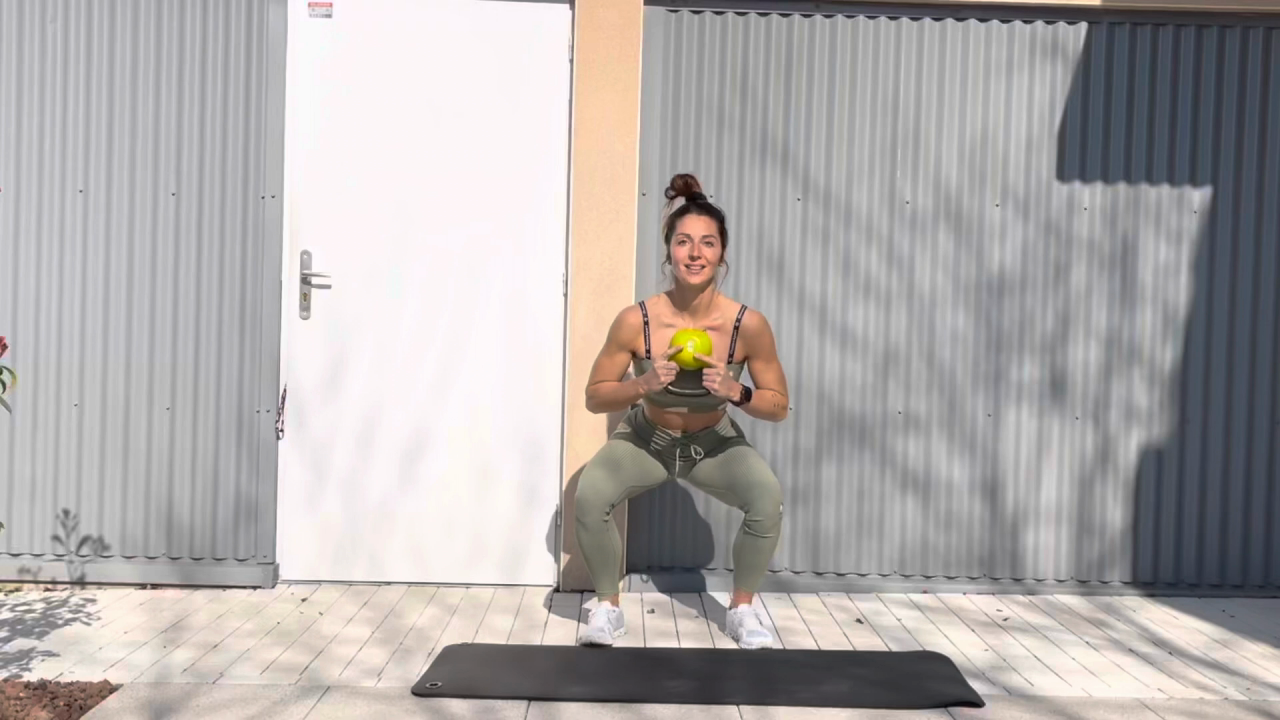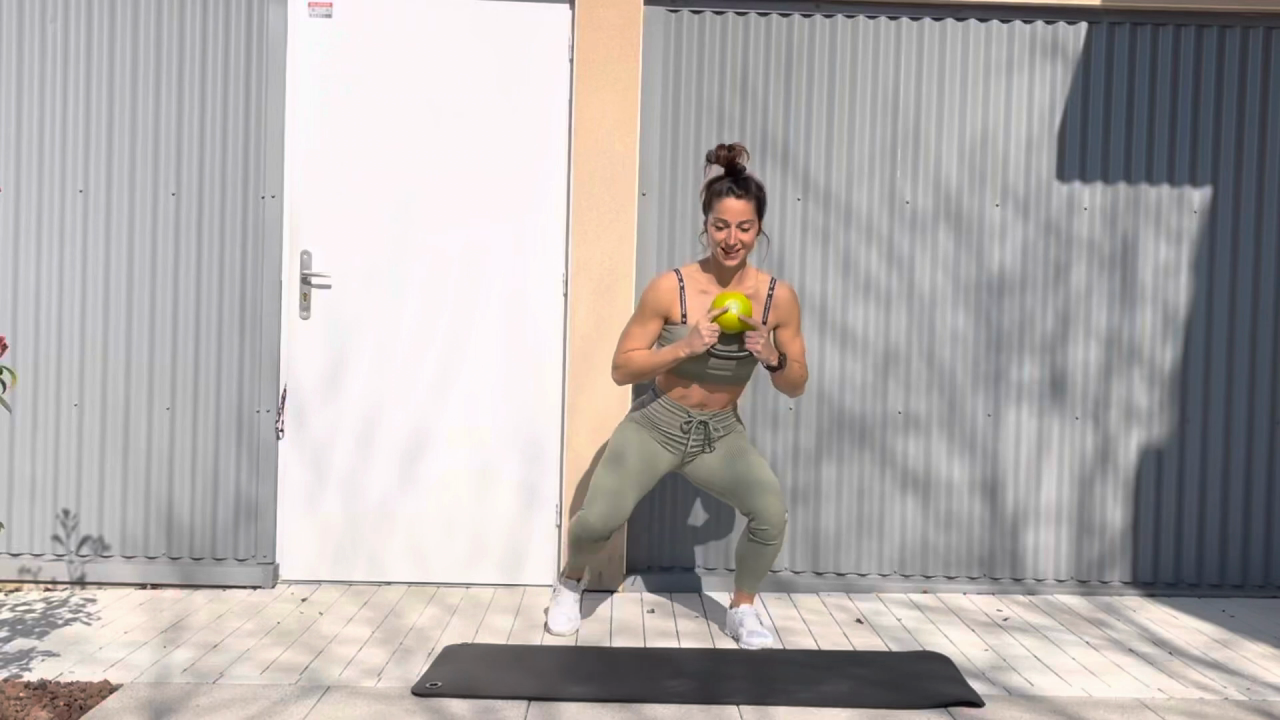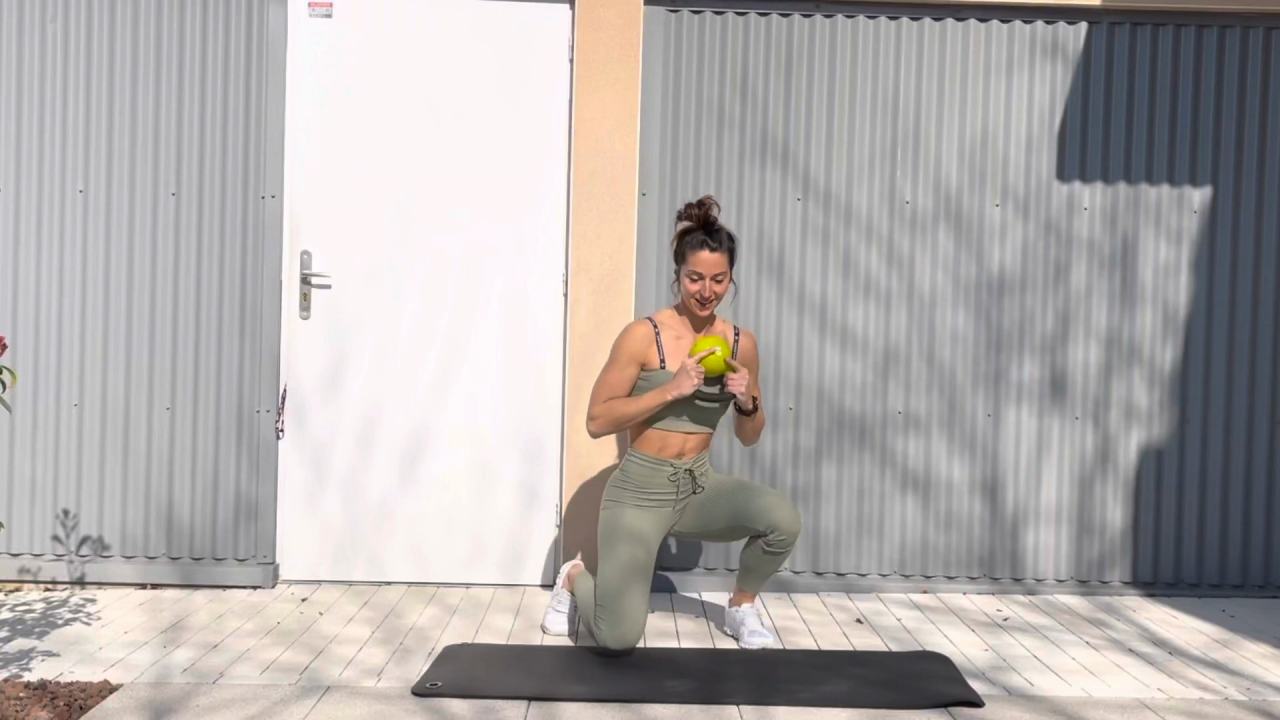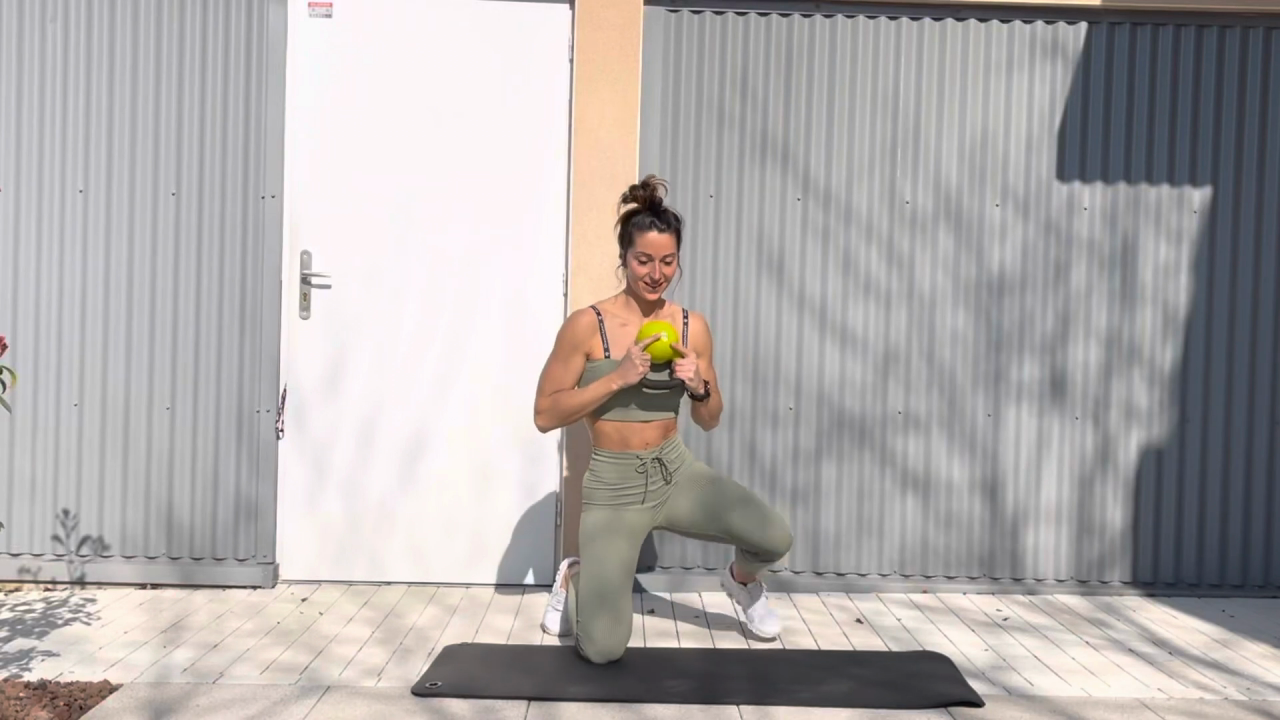
dt=0.4s
person 1, frame 1
left shoulder: (748, 324)
right shoulder: (635, 320)
left elbow: (778, 405)
right elbow: (595, 396)
left wrist: (736, 392)
right wrist: (644, 384)
left hip: (713, 442)
right hip: (646, 439)
left knee: (767, 498)
right knee: (590, 496)
left ankle: (741, 609)
right ankle: (608, 605)
person 1, frame 2
left shoulder: (778, 297)
right shoulder: (670, 287)
left elbow: (796, 384)
right elbow: (621, 369)
left wrist: (772, 357)
right wrist: (685, 347)
left hip: (721, 434)
right hip: (655, 424)
left knee: (772, 511)
right knee: (602, 516)
left ankle: (742, 607)
right ankle: (571, 580)
person 1, frame 3
left shoulder: (742, 343)
right shoulder: (643, 336)
left elbow: (750, 436)
right elbow: (597, 421)
left wrist: (748, 401)
right wrist: (670, 389)
left hip: (700, 485)
right hip: (638, 490)
left knee: (783, 519)
right knee: (618, 636)
left ankle: (741, 607)
right ankle: (574, 580)
person 1, frame 4
left shoulder: (693, 327)
right shoulder: (586, 325)
left elbow: (709, 420)
right elbow: (545, 414)
left wrist: (699, 387)
right wrist: (617, 378)
left hip: (678, 474)
right hip: (613, 489)
left knee: (775, 536)
right knee: (602, 649)
left ankle: (742, 581)
right ankle: (574, 579)
